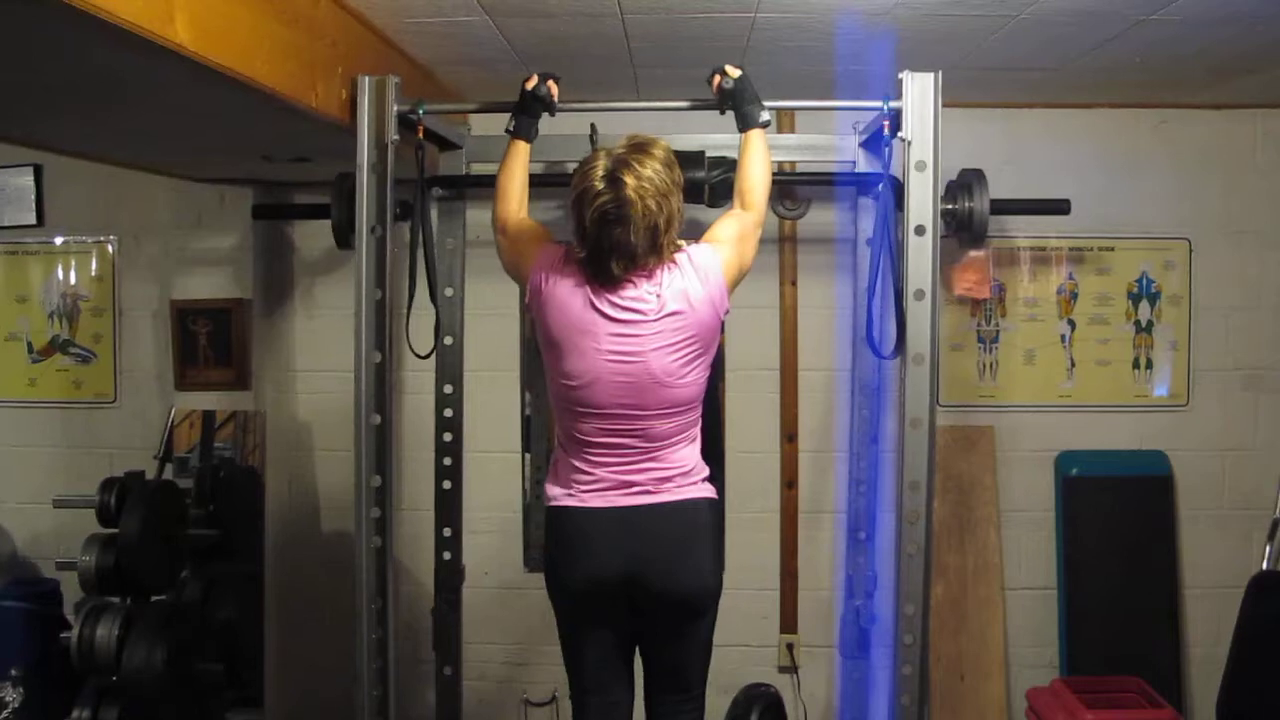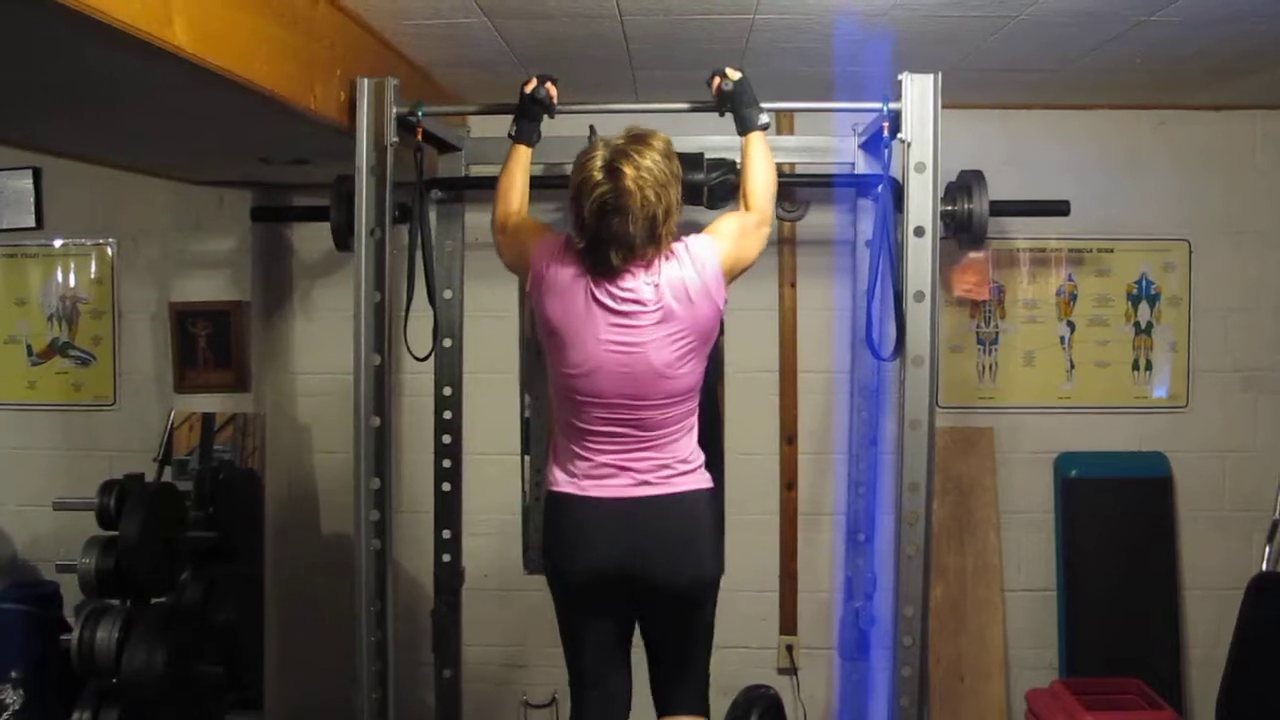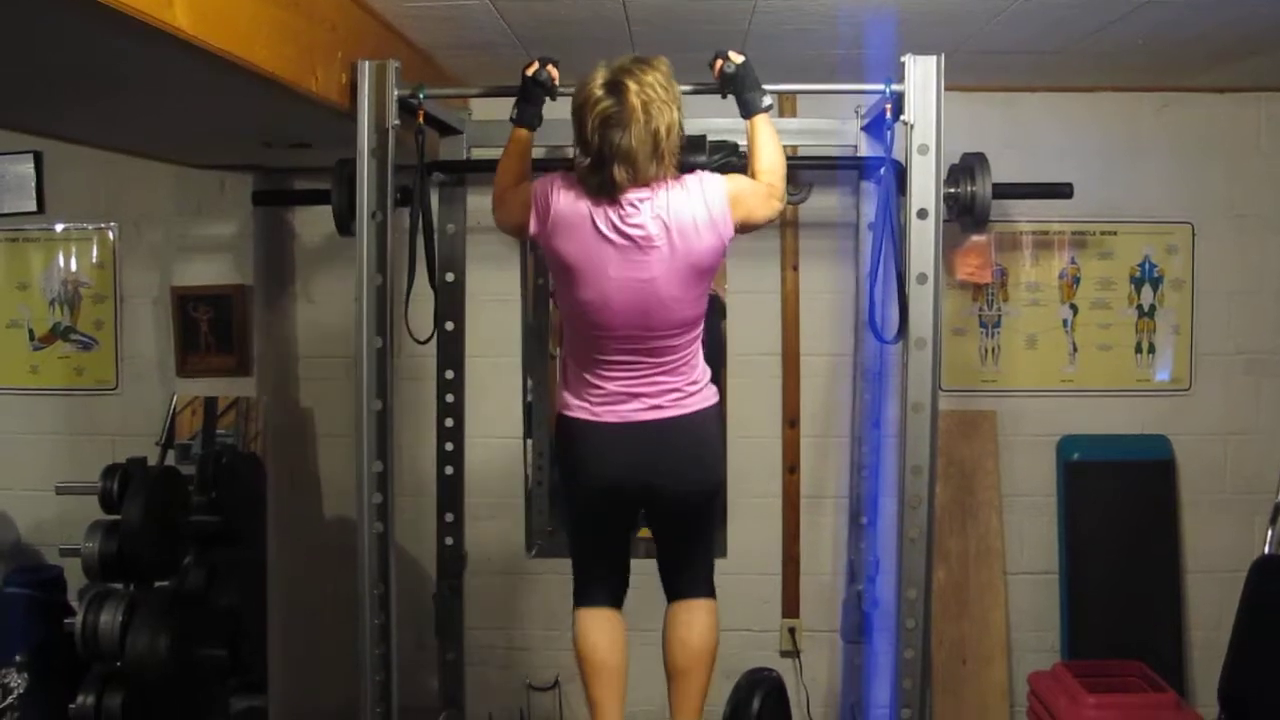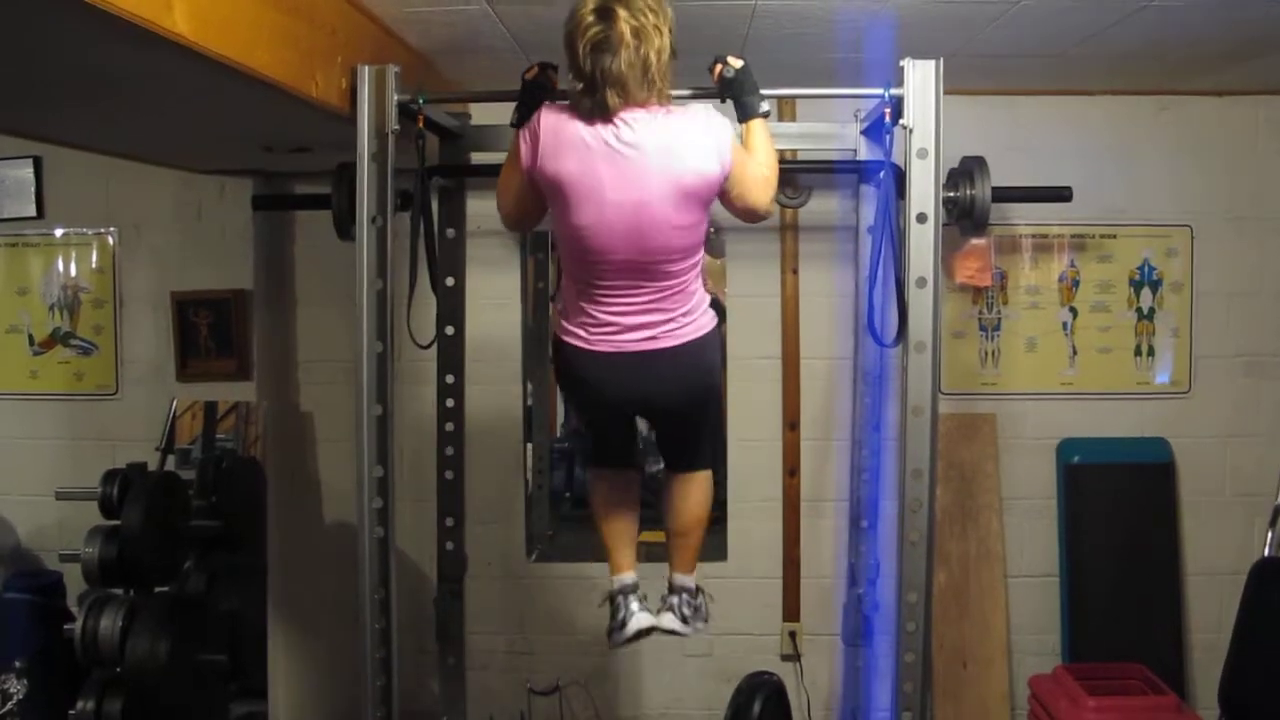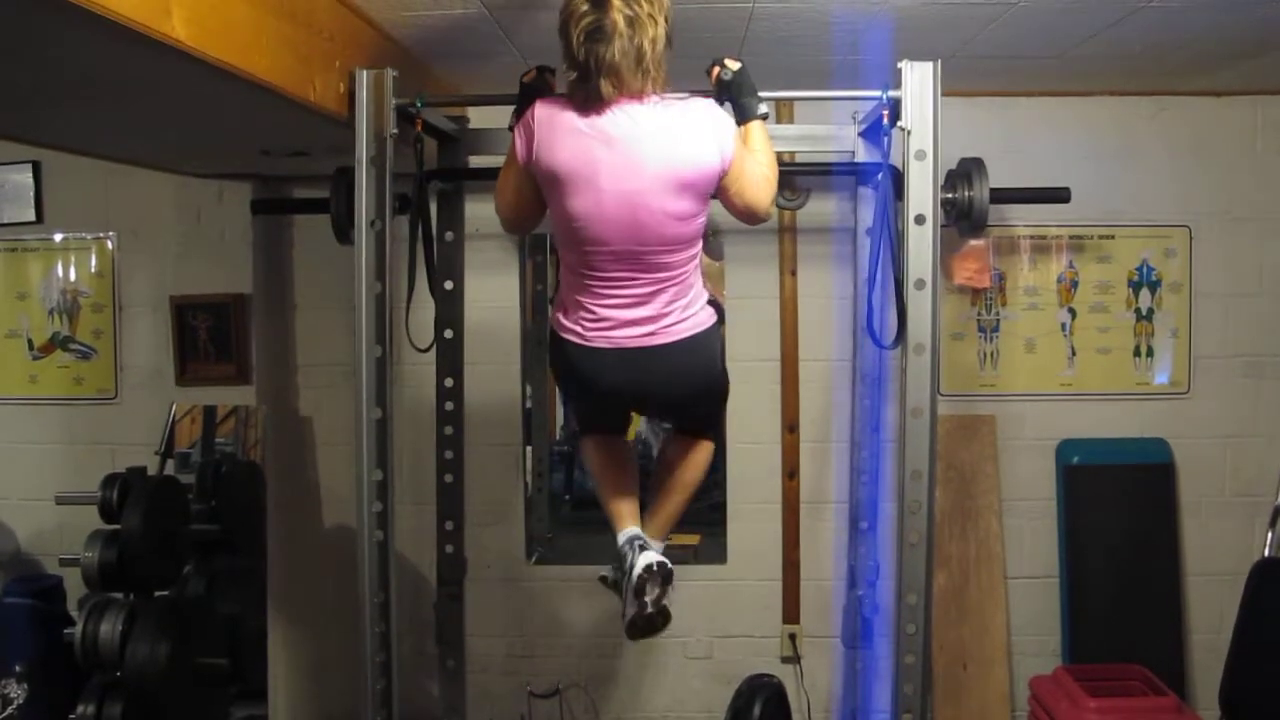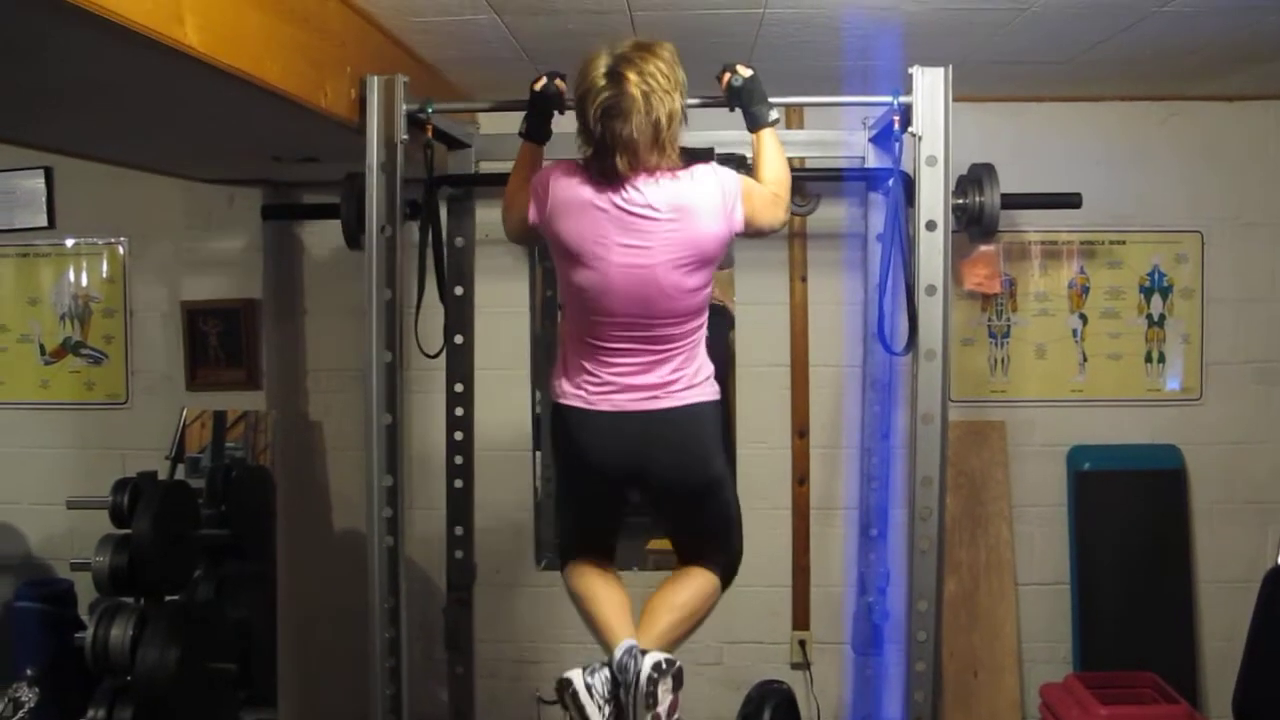
dt=0.4s
person 1, frame 1
left shoulder: (553, 288)
right shoulder: (701, 284)
left elbow: (508, 222)
right elbow: (749, 211)
left wrist: (523, 125)
right wrist: (751, 116)
left hip: (581, 534)
right hip: (682, 532)
person 1, frame 2
left shoulder: (554, 277)
right shoulder: (699, 273)
left elbow: (506, 224)
right elbow: (758, 216)
left wrist: (525, 130)
right wrist: (750, 119)
left hip: (580, 524)
right hip: (680, 522)
person 1, frame 3
left shoulder: (558, 207)
right shoulder: (705, 203)
left elbow: (504, 207)
right elbow: (772, 193)
left wrist: (525, 115)
right wrist: (753, 101)
left hip: (589, 439)
right hip: (688, 435)
left knee: (597, 588)
right knee: (690, 585)
person 1, frame 4
left shoulder: (549, 133)
right shoulder: (704, 131)
left elbow: (514, 216)
right elbow: (759, 201)
right wrist: (752, 109)
left hip: (587, 358)
right hip: (685, 354)
left knee: (608, 456)
right knee: (691, 459)
left ankle: (625, 595)
right ankle: (683, 594)
person 1, frame 5
left shoulder: (545, 124)
right shoulder: (702, 122)
left elbow: (514, 219)
right elbow: (758, 205)
right wrist: (749, 106)
left hip: (583, 353)
right hip: (683, 351)
left knee: (599, 425)
right knee: (700, 424)
left ankle: (629, 541)
right ankle: (652, 545)
person 1, frame 6
left shoulder: (560, 192)
right shoulder: (711, 192)
left elbow: (515, 223)
right elbow: (775, 207)
left wrist: (534, 128)
right wrist: (759, 113)
left hip: (586, 424)
right hip: (683, 423)
left knee: (582, 553)
right knee: (713, 557)
left ankle: (620, 659)
right ankle: (648, 658)
